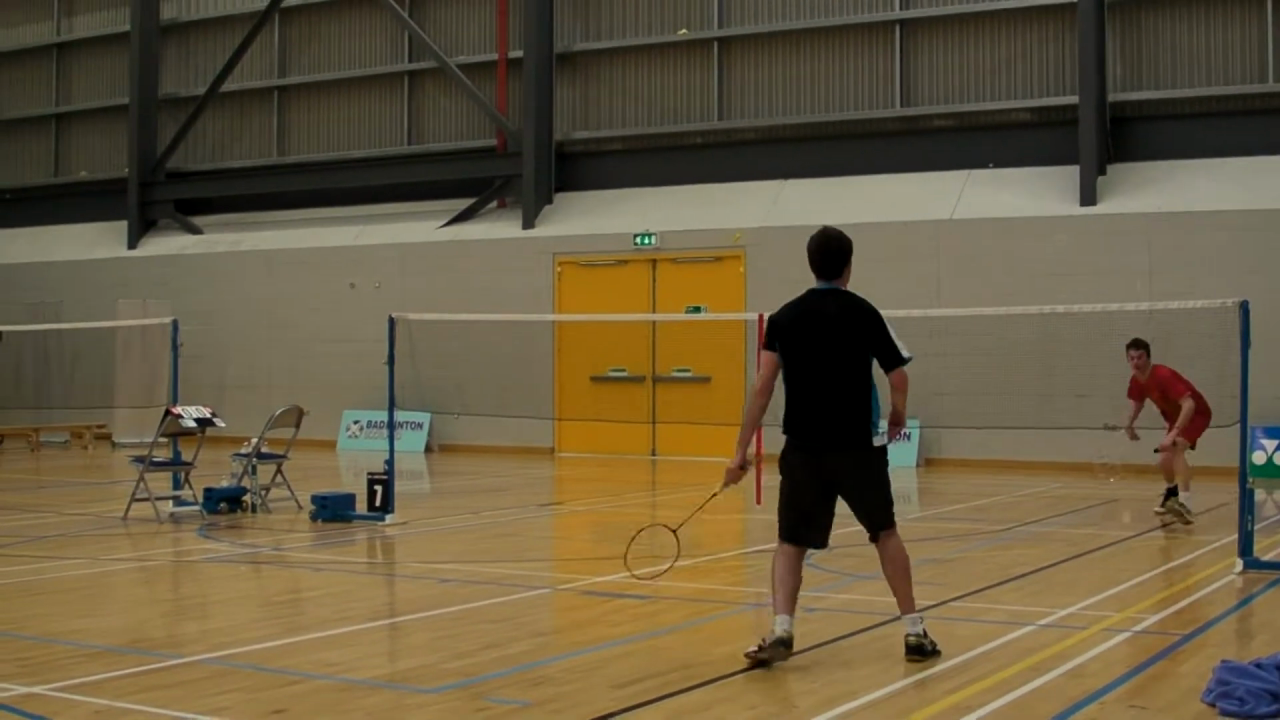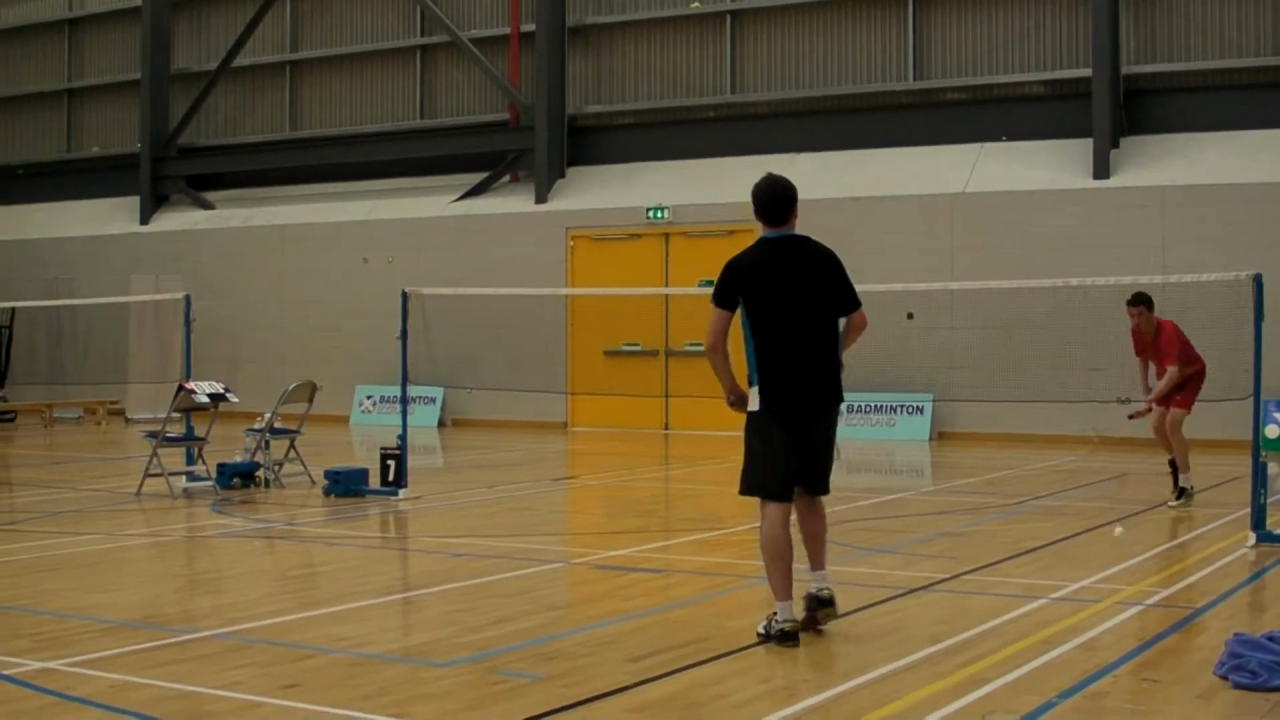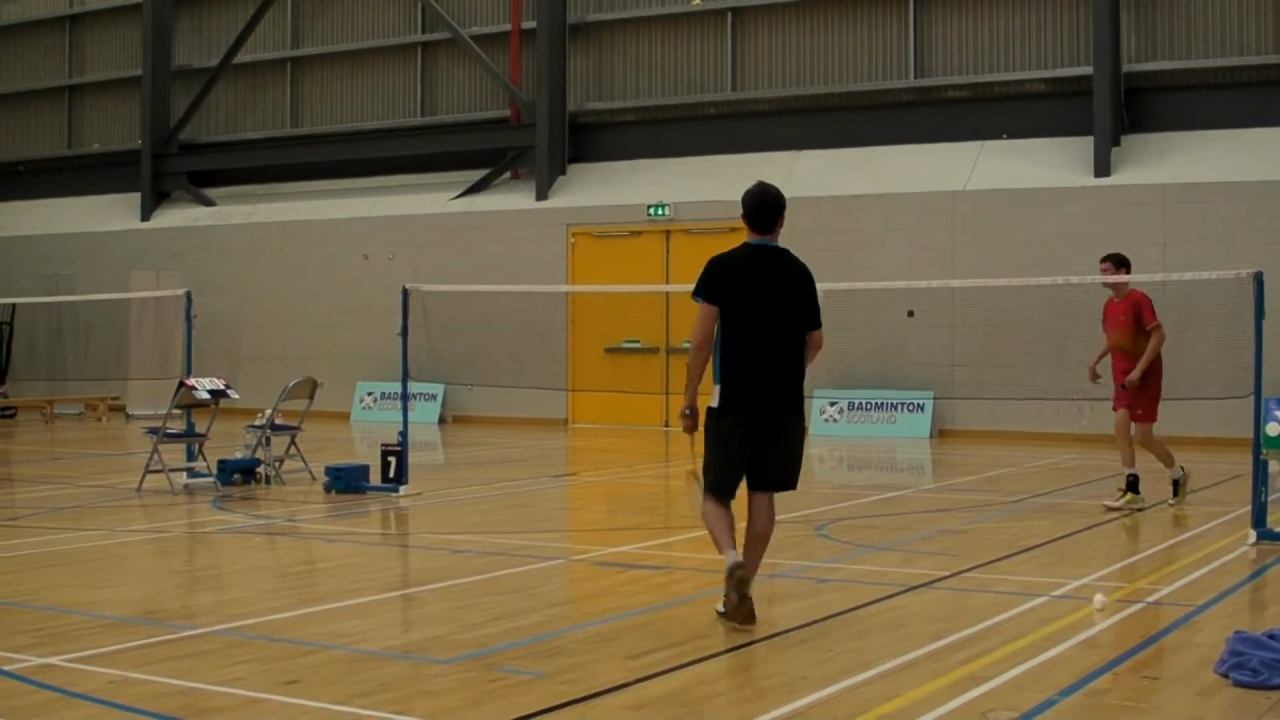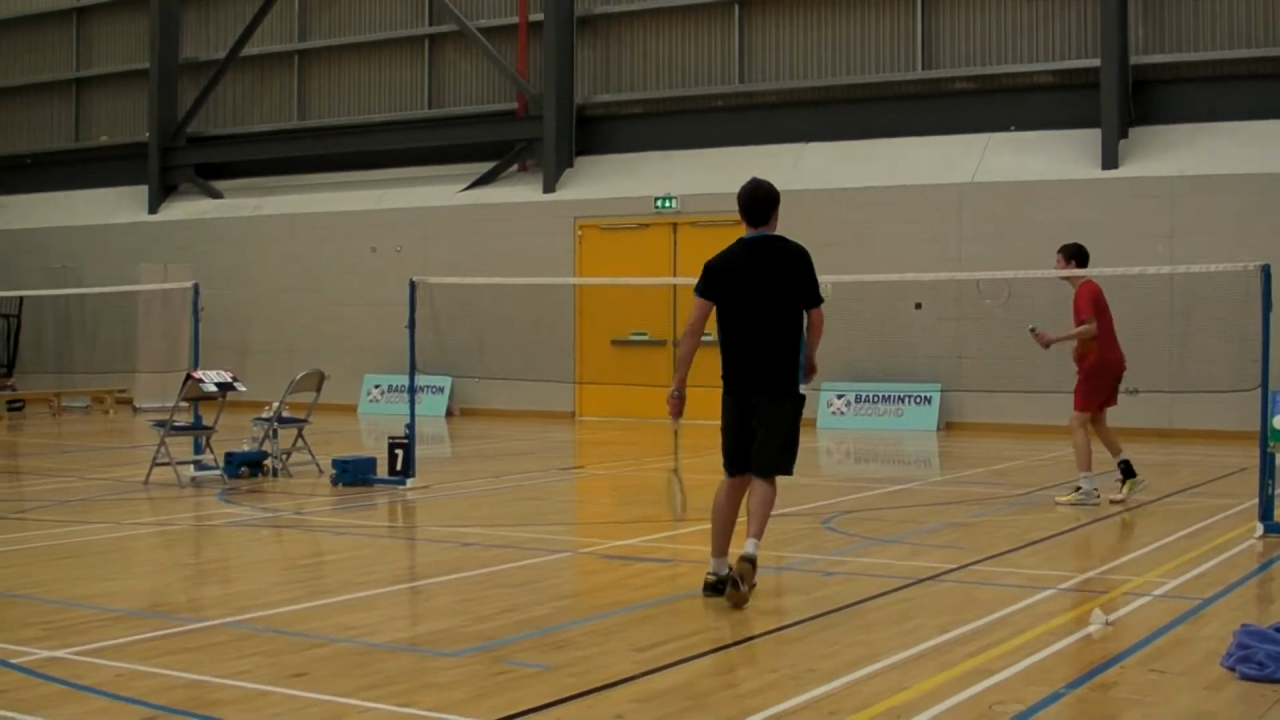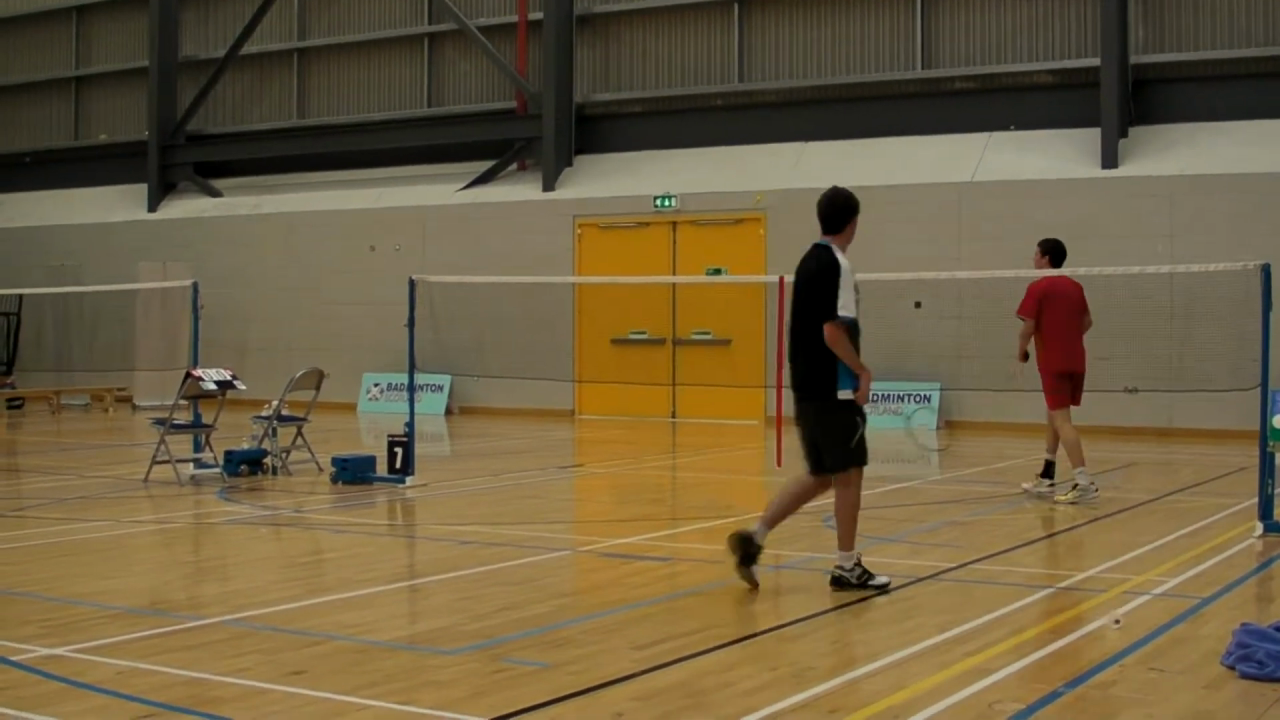
dt=0.5s
person 1, frame 1
left shoulder: (784, 318)
right shoulder: (864, 312)
left elbow: (762, 388)
right elbow: (898, 379)
left wrist: (741, 451)
right wrist: (898, 413)
left hip: (804, 448)
right hip: (860, 445)
left knee: (791, 544)
right knee: (885, 534)
left ankle: (780, 630)
right ankle: (915, 633)
person 1, frame 2
left shoulder: (740, 267)
right shoulder: (823, 258)
left elbow: (715, 342)
right elbow: (857, 321)
left wrist: (731, 387)
left hip: (772, 401)
right hip: (822, 396)
left knee: (774, 505)
right knee: (808, 495)
left ankle: (784, 616)
right ankle: (820, 588)
person 1, frame 3
left shoulder: (722, 267)
right shoulder: (799, 272)
left elbow: (702, 339)
right elbow: (815, 342)
left wrist: (689, 399)
left hip: (732, 401)
right hip: (784, 403)
left knee: (715, 498)
right knee: (763, 495)
left ankle: (734, 564)
right ankle: (743, 591)
person 1, frame 4
left shoulder: (720, 264)
right shoulder: (796, 256)
left elbow: (693, 329)
right elbow: (816, 319)
left wrist: (678, 385)
right wrist: (809, 358)
left hip: (736, 385)
right hip: (782, 385)
left knee: (734, 476)
right knee: (763, 477)
left ankle: (718, 570)
right ankle: (749, 554)
person 1, frame 5
left shoulder: (810, 261)
right shoulder: (835, 265)
right elbow: (833, 332)
right wrist: (862, 371)
left hip: (809, 384)
right hip: (833, 387)
left knee: (821, 474)
right knee: (848, 473)
left ankle: (752, 537)
right ankle: (846, 564)
person 2, frame 1
left shoulder: (1163, 375)
right shoulder: (1135, 380)
left elbow: (1188, 404)
right elbow: (1137, 401)
left wrist: (1173, 434)
right wrist: (1129, 424)
left hip: (1197, 414)
right hip: (1175, 417)
left knee: (1177, 448)
right knee: (1164, 462)
left ankle: (1184, 503)
right ankle: (1171, 494)
person 2, frame 2
left shoulder: (1168, 331)
right shoulder: (1136, 331)
left elbow: (1173, 371)
right elbow: (1142, 356)
left wrist: (1153, 398)
right wrist: (1144, 383)
left hip: (1190, 375)
right hip: (1168, 379)
left knee: (1173, 423)
right knee: (1157, 425)
left ankle: (1185, 487)
right ankle: (1177, 466)
person 2, frame 3
left shoulder: (1138, 300)
right shoulder: (1109, 305)
left elbow: (1157, 335)
left wrist: (1140, 369)
right wrist: (1096, 361)
left hip: (1144, 376)
right hip: (1122, 376)
left knee: (1143, 435)
right knee: (1120, 429)
left ankle: (1178, 475)
right ankle: (1132, 490)
person 2, frame 4
left shoulder: (1085, 292)
right shoulder: (1088, 289)
left elbow: (1091, 329)
left wrist: (1056, 338)
right wrist: (1078, 347)
left hip: (1097, 366)
right hip: (1109, 364)
left knee: (1077, 424)
right knee: (1098, 423)
left ankle: (1087, 489)
right ankle: (1129, 476)
person 2, frame 5
left shoulder: (1037, 288)
right shoulder: (1075, 287)
left elbow: (1028, 327)
right elbow: (1087, 322)
left wrist: (1022, 349)
left hip: (1053, 363)
right hip: (1076, 362)
left knee: (1062, 421)
right knee: (1054, 417)
left ankle: (1084, 483)
right ankle: (1047, 476)
